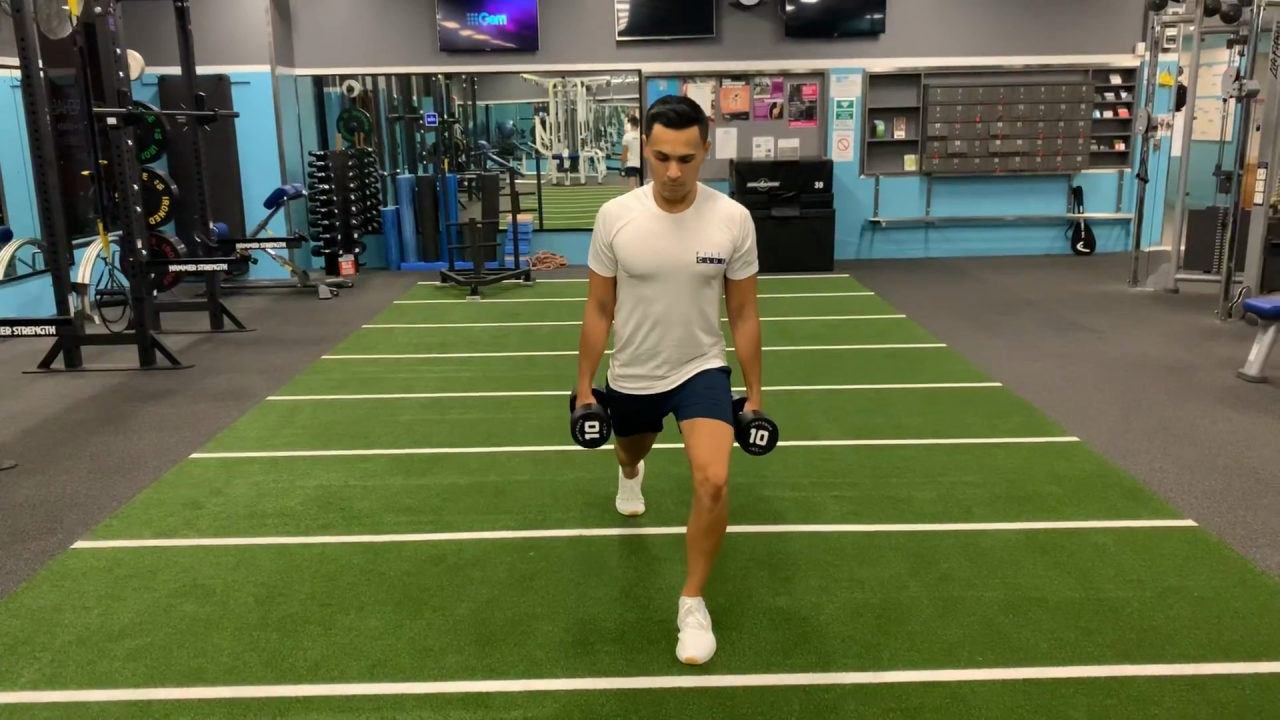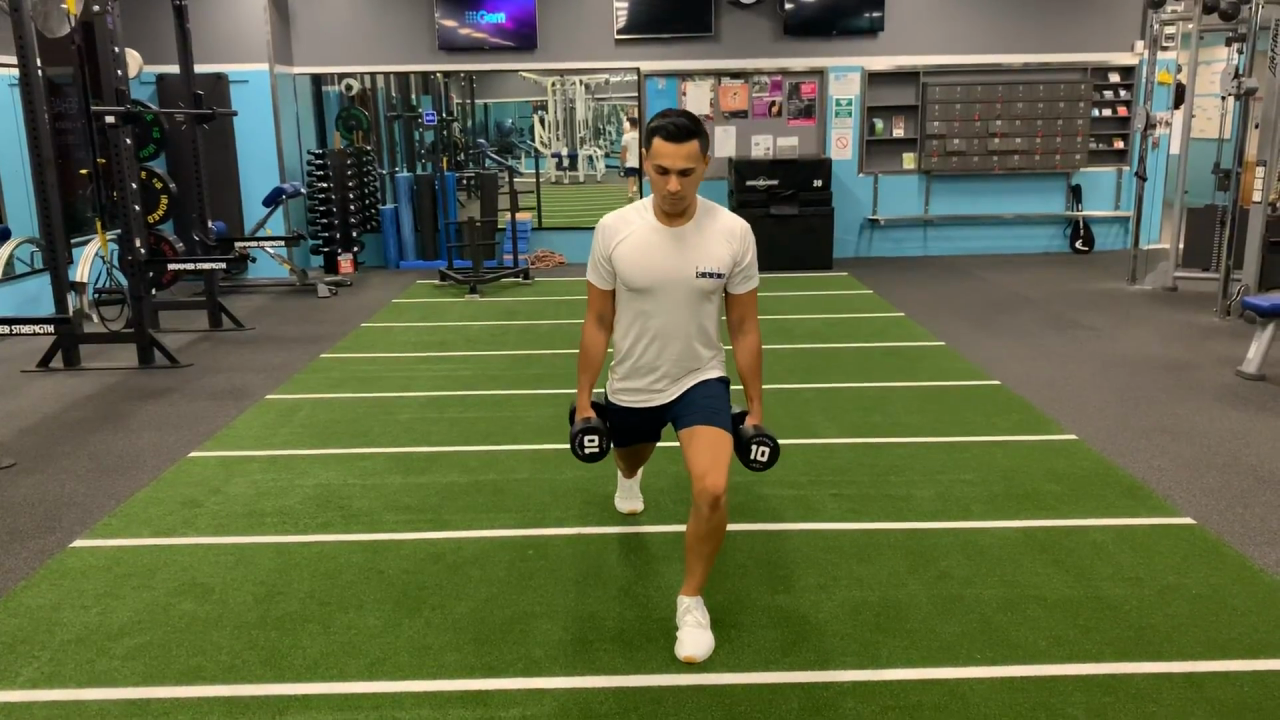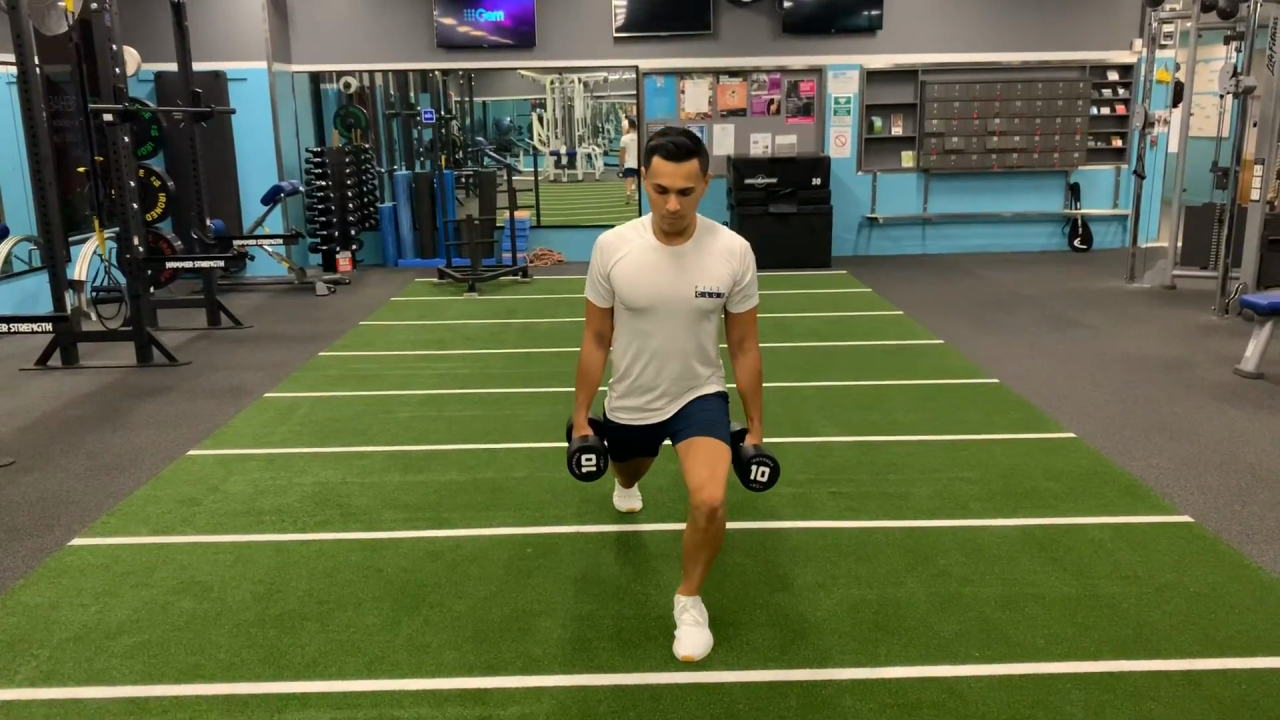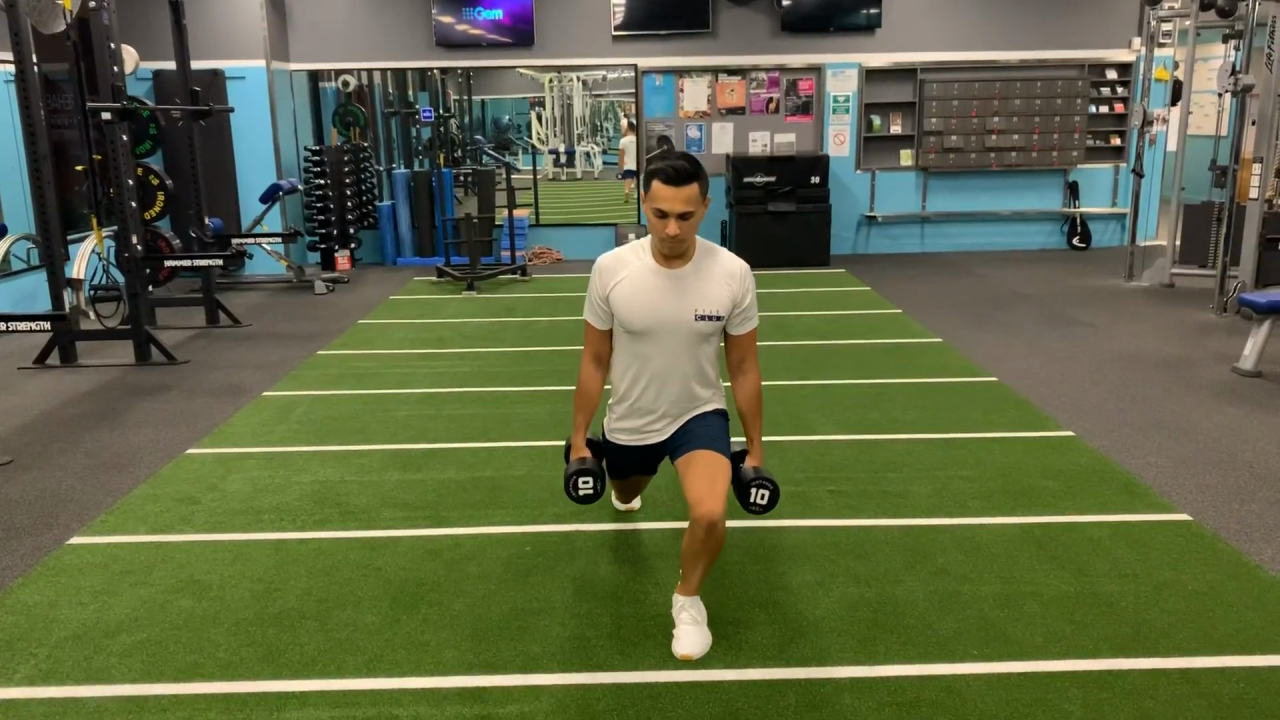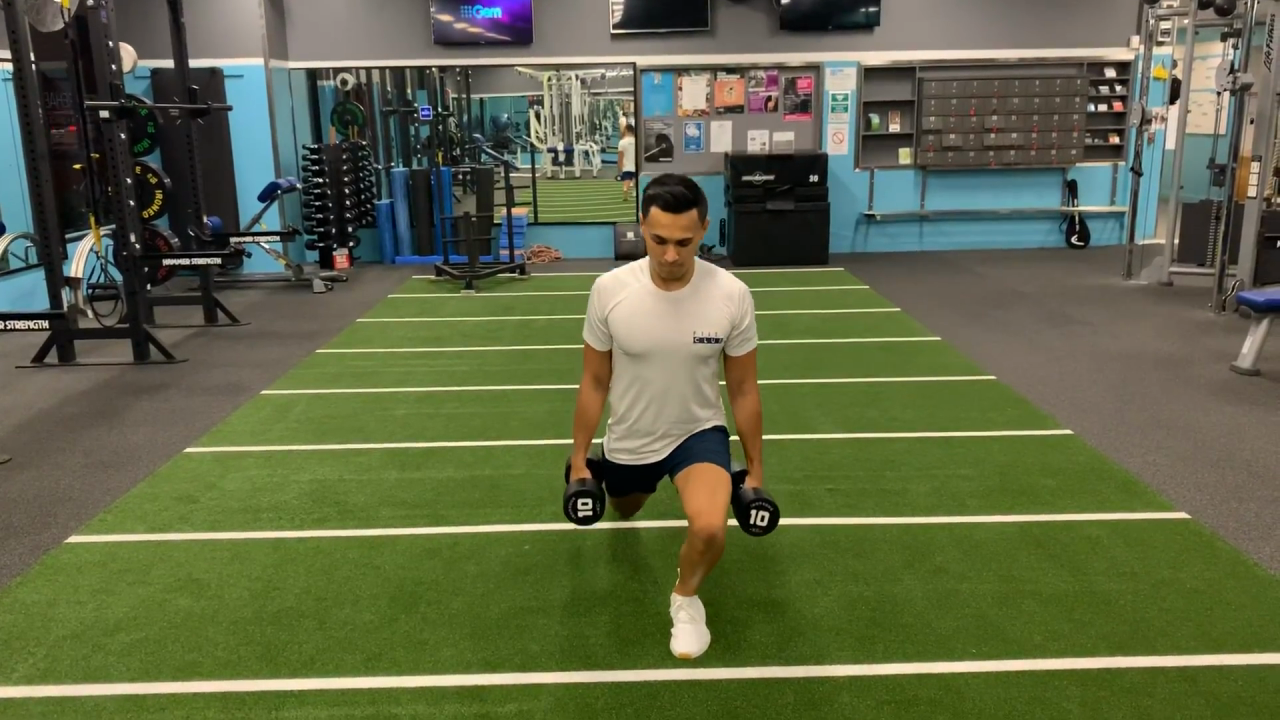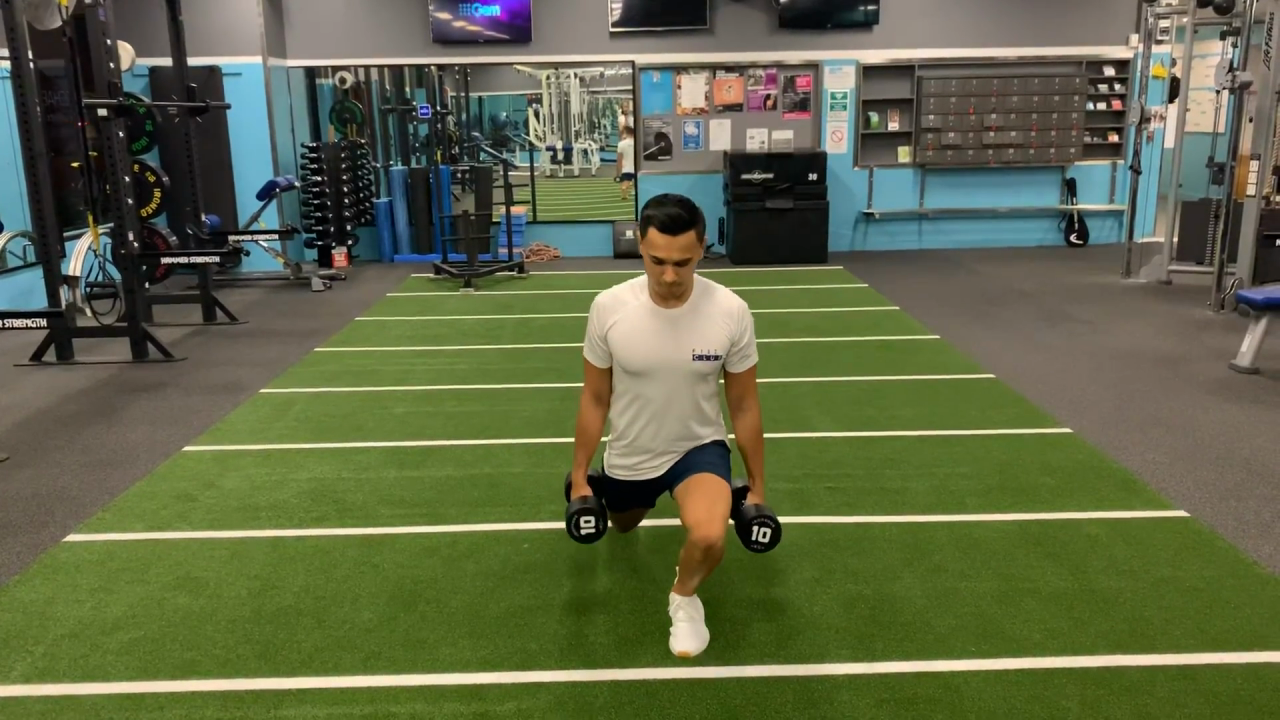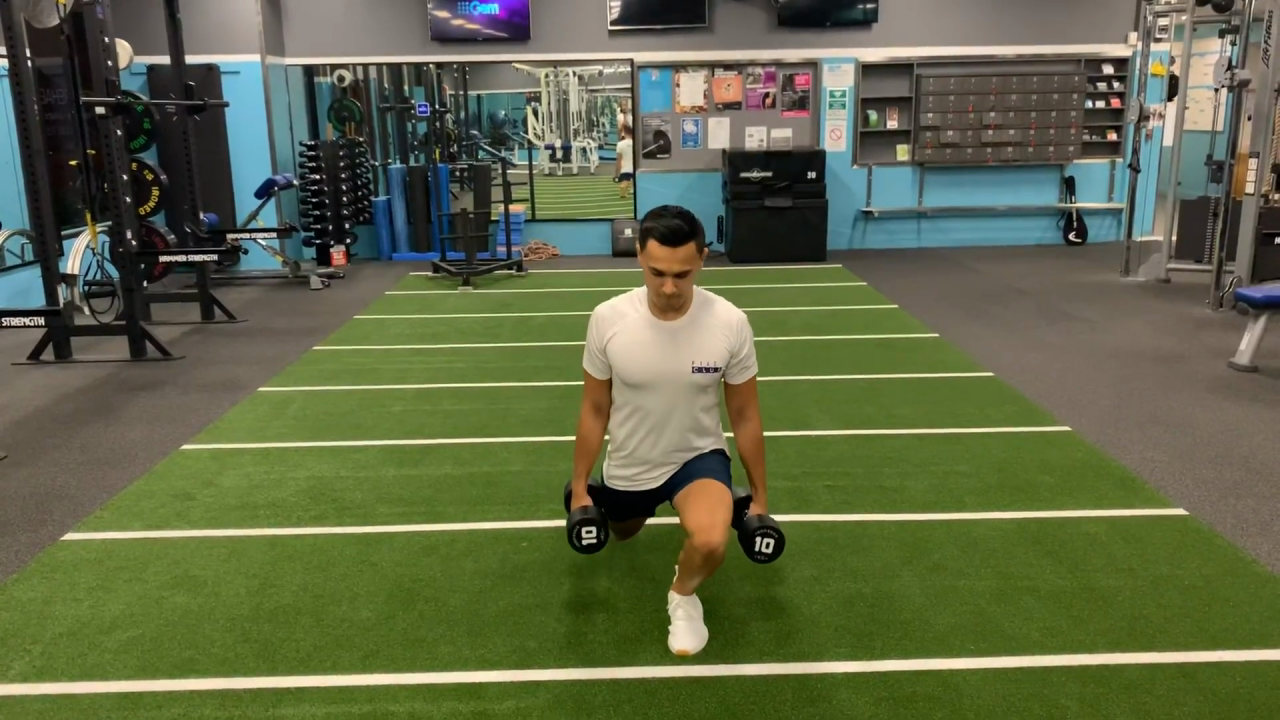
dt=0.2s
person 1, frame 1
left shoulder: (733, 219)
right shoulder: (615, 216)
left elbow: (744, 313)
right elbow: (599, 310)
left wrist: (754, 393)
right wrist: (584, 386)
left hip: (702, 370)
right hip: (632, 377)
left knee: (713, 482)
right knee: (632, 448)
left ankle: (693, 602)
right ankle: (631, 471)
person 1, frame 2
left shoulder: (734, 233)
right shoulder: (614, 230)
left elbow: (744, 328)
right elbow: (598, 322)
left wrist: (755, 406)
right wrist: (583, 398)
left hip: (701, 381)
right hip: (630, 388)
left knee: (712, 491)
right knee: (630, 460)
left ankle: (691, 601)
right ankle: (629, 472)
person 1, frame 3
left shoulder: (733, 252)
right shoulder: (612, 247)
left elbow: (744, 346)
right elbow: (596, 340)
left wrist: (755, 425)
right wrist: (581, 415)
left hip: (700, 396)
right hip: (630, 404)
left knee: (709, 502)
right knee: (628, 477)
left ankle: (689, 599)
right ankle: (628, 480)
person 1, frame 4
left shoulder: (733, 273)
right shoulder: (611, 269)
left elbow: (744, 368)
right elbow: (595, 361)
left wrist: (755, 448)
right wrist: (578, 437)
left hip: (699, 414)
right hip: (629, 422)
left knee: (710, 514)
right knee: (625, 492)
left ankle: (687, 597)
right ankle: (627, 487)
person 1, frame 5
left shoulder: (732, 295)
right shoulder: (609, 290)
left elbow: (744, 390)
right elbow: (595, 382)
left wrist: (755, 468)
right wrist: (578, 459)
left hip: (699, 432)
right hip: (629, 441)
left knee: (710, 526)
right knee: (625, 511)
left ankle: (686, 596)
right ankle: (634, 490)
person 1, frame 6
left shoulder: (731, 312)
right shoulder: (608, 307)
left elbow: (744, 405)
right elbow: (595, 399)
left wrist: (757, 485)
right wrist: (579, 476)
left hip: (699, 446)
right hip: (629, 456)
left knee: (708, 536)
right knee: (624, 525)
left ankle: (684, 595)
right ankle: (633, 499)
person 1, frame 7
left shoulder: (730, 323)
right shoulder: (608, 319)
left elbow: (745, 416)
right elbow: (594, 410)
left wrist: (759, 495)
right wrist: (579, 486)
left hip: (699, 455)
right hip: (629, 466)
left knee: (710, 541)
right knee: (623, 533)
left ankle: (683, 594)
right ankle: (639, 508)
